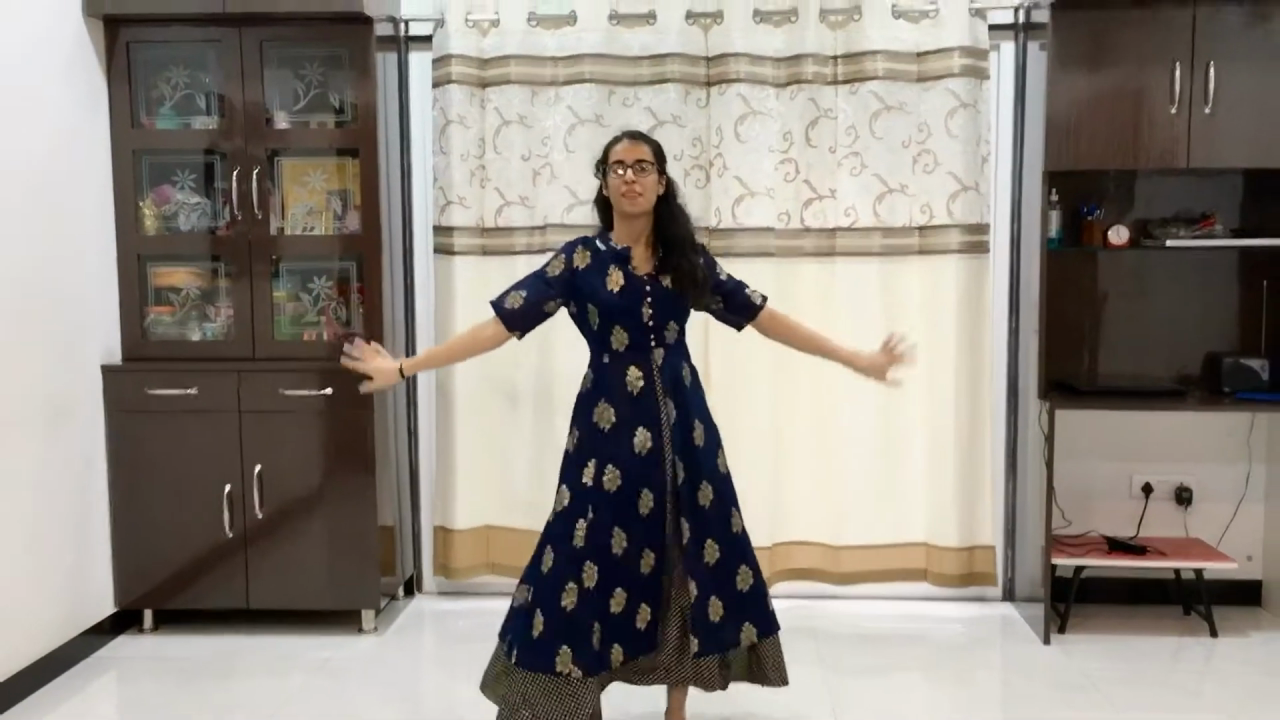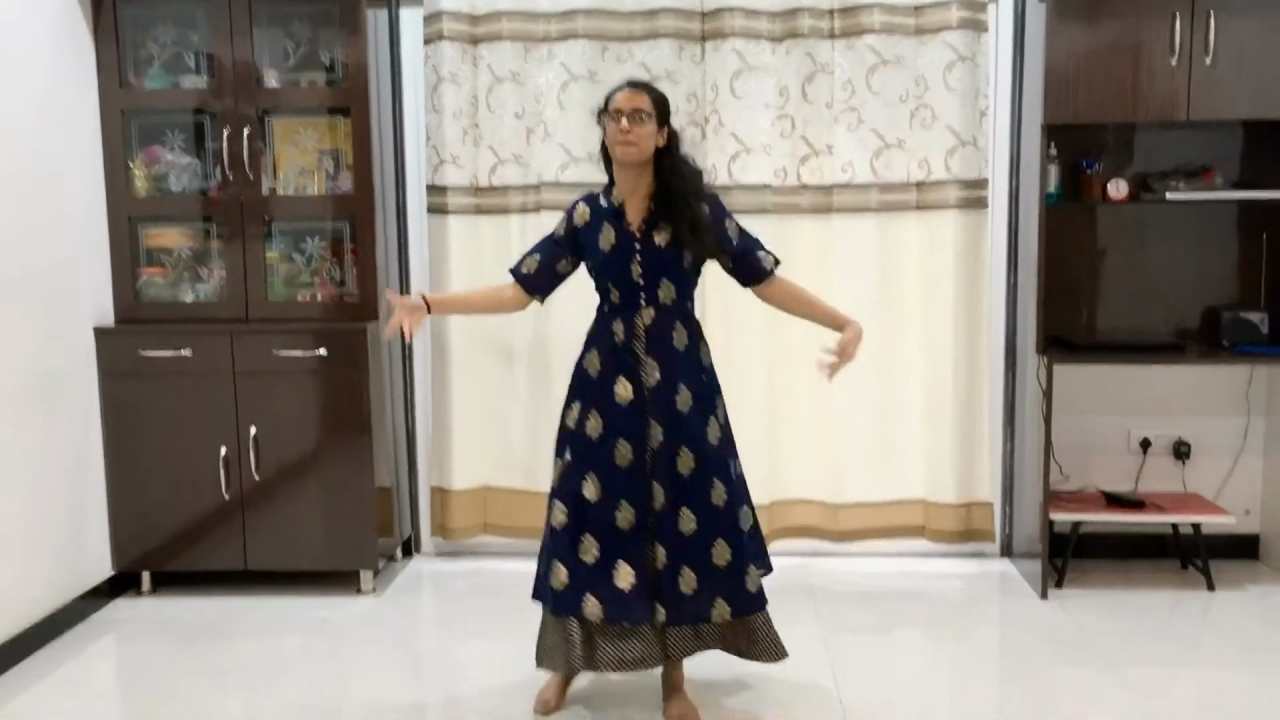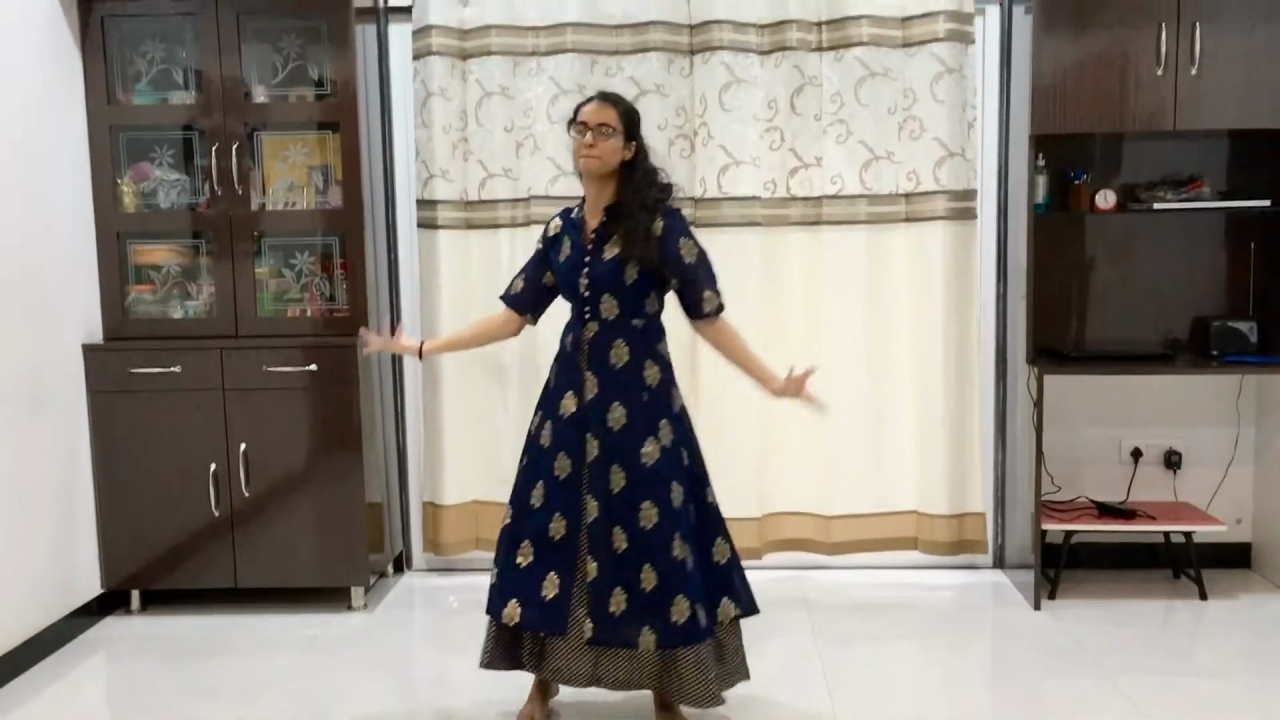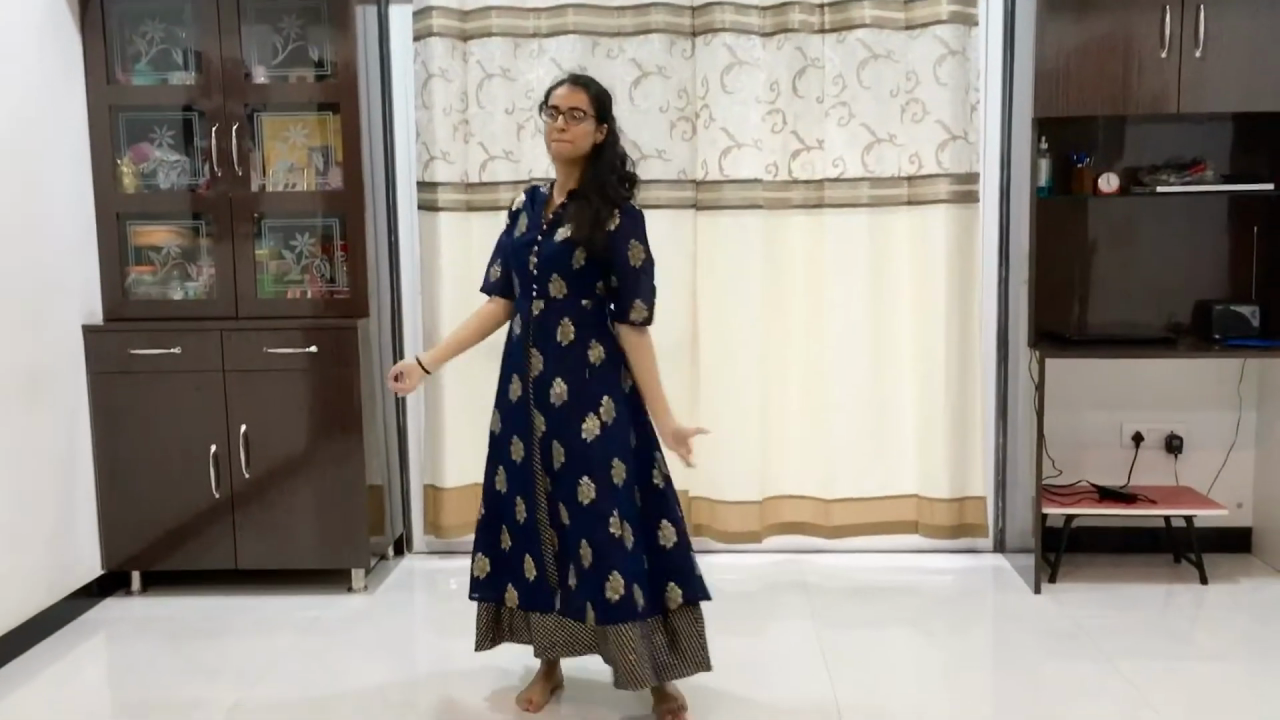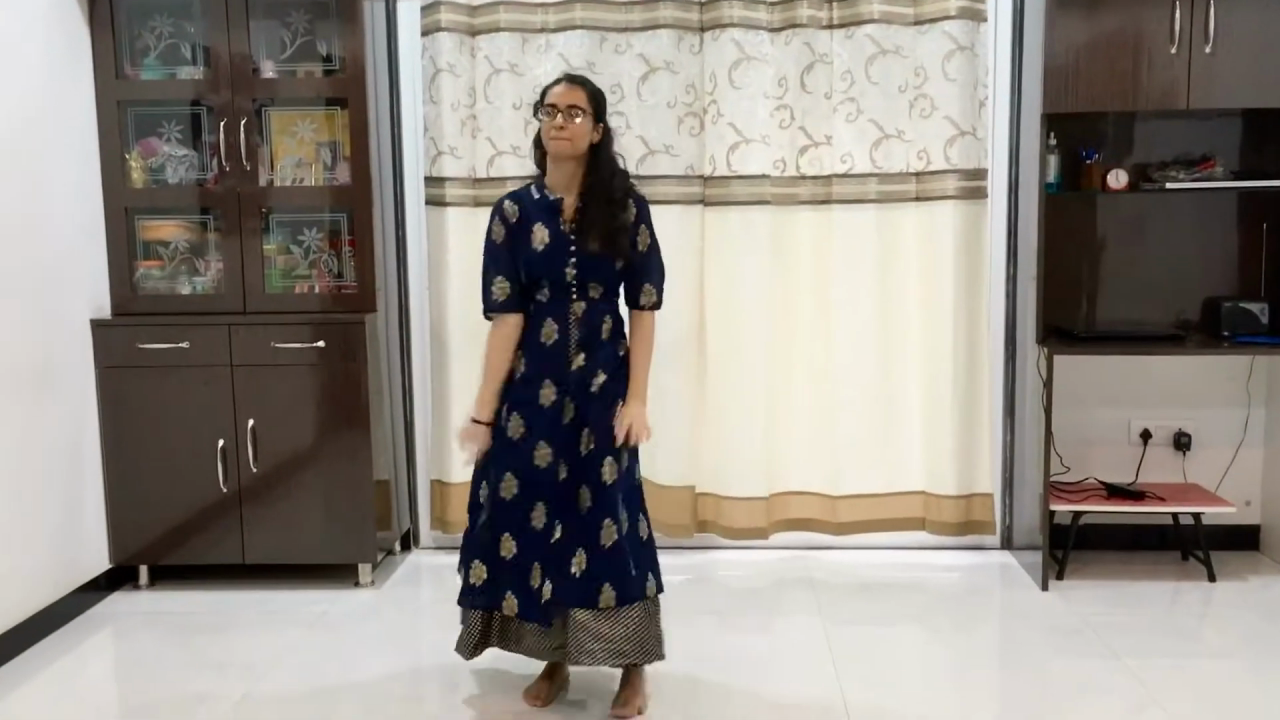
dt=0.3s
person 1, frame 1
left shoulder: (689, 259)
right shoulder: (578, 260)
left elbow: (763, 316)
right elbow: (500, 324)
left wrist: (857, 359)
right wrist: (405, 366)
left hip: (683, 425)
right hip: (611, 426)
left knee: (701, 561)
right knee: (597, 558)
person 1, frame 2
left shoulder: (697, 208)
right shoulder: (585, 215)
left elbow: (764, 276)
right elbow: (520, 289)
left wrist: (841, 325)
right wrist: (431, 304)
left hip: (681, 381)
right hip: (605, 381)
left knee: (690, 517)
right knee: (589, 515)
right ankle: (563, 663)
person 1, frame 3
left shoulder: (658, 223)
right shoulder: (560, 227)
left elbow: (707, 315)
right elbow: (515, 312)
left wrist: (771, 381)
right wrist: (421, 346)
left hip: (639, 399)
right hip: (570, 396)
left knee: (649, 537)
right knee: (546, 533)
person 1, frame 4
left shoulder: (618, 214)
right shoulder: (526, 205)
left elbow: (633, 322)
right elbow: (499, 299)
left wrist: (663, 416)
right wrist: (428, 363)
left hip: (591, 383)
right hip: (525, 382)
left knee: (607, 522)
right knee: (528, 514)
right ankle: (549, 662)
person 1, frame 5
left shoulder: (626, 207)
right shoulder: (514, 211)
left elbow: (644, 306)
right elbow: (504, 316)
left wrist: (636, 398)
right wrist: (481, 413)
left hip: (602, 380)
right hip: (532, 384)
left knee: (607, 522)
right knee: (526, 517)
right ankle: (553, 661)
